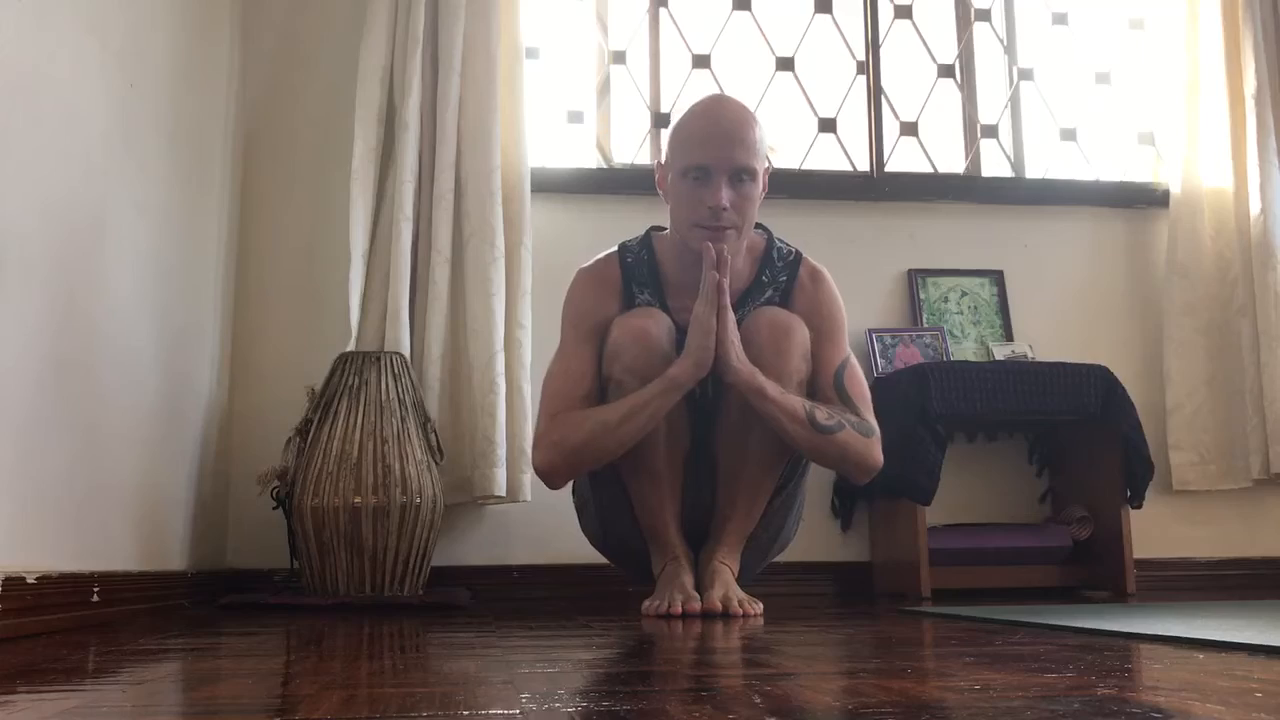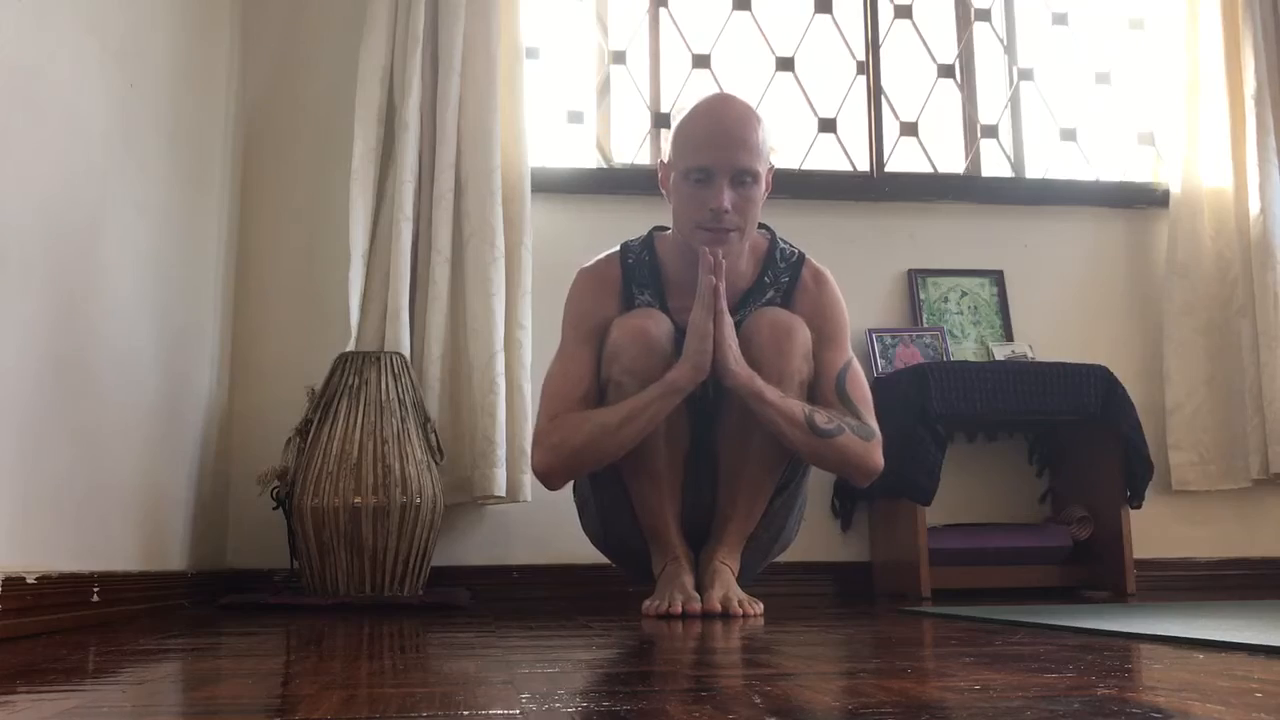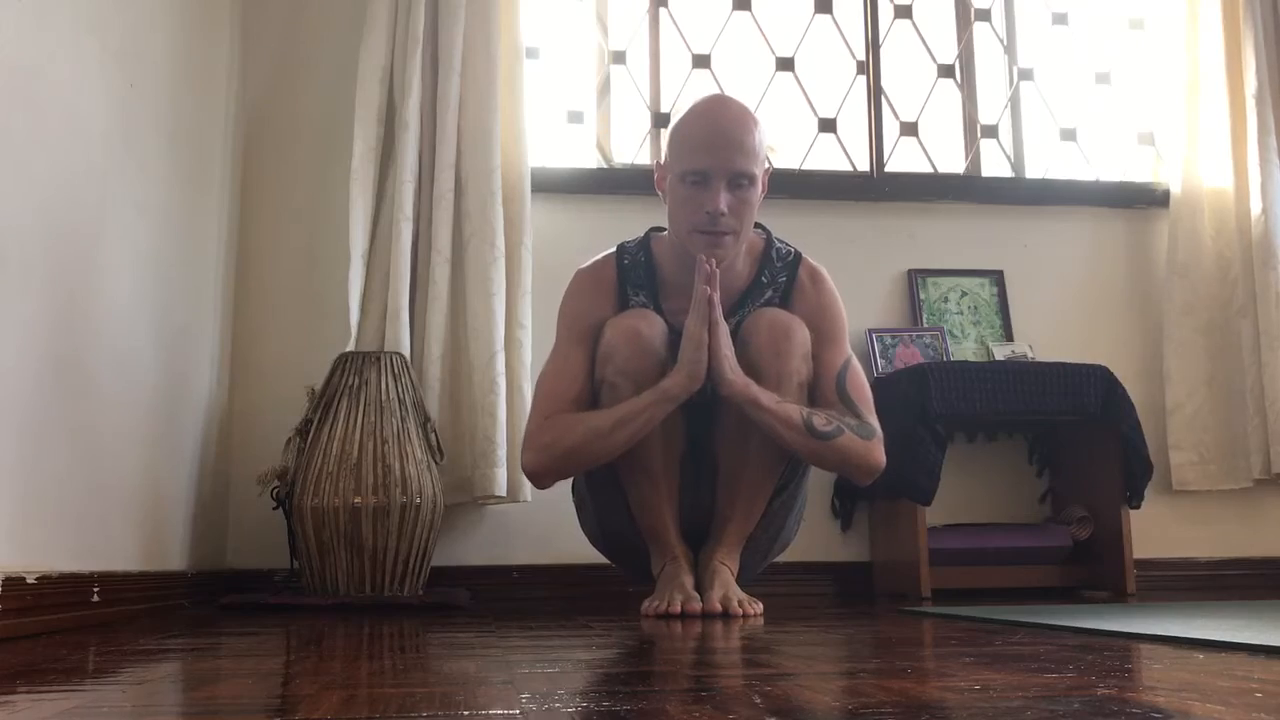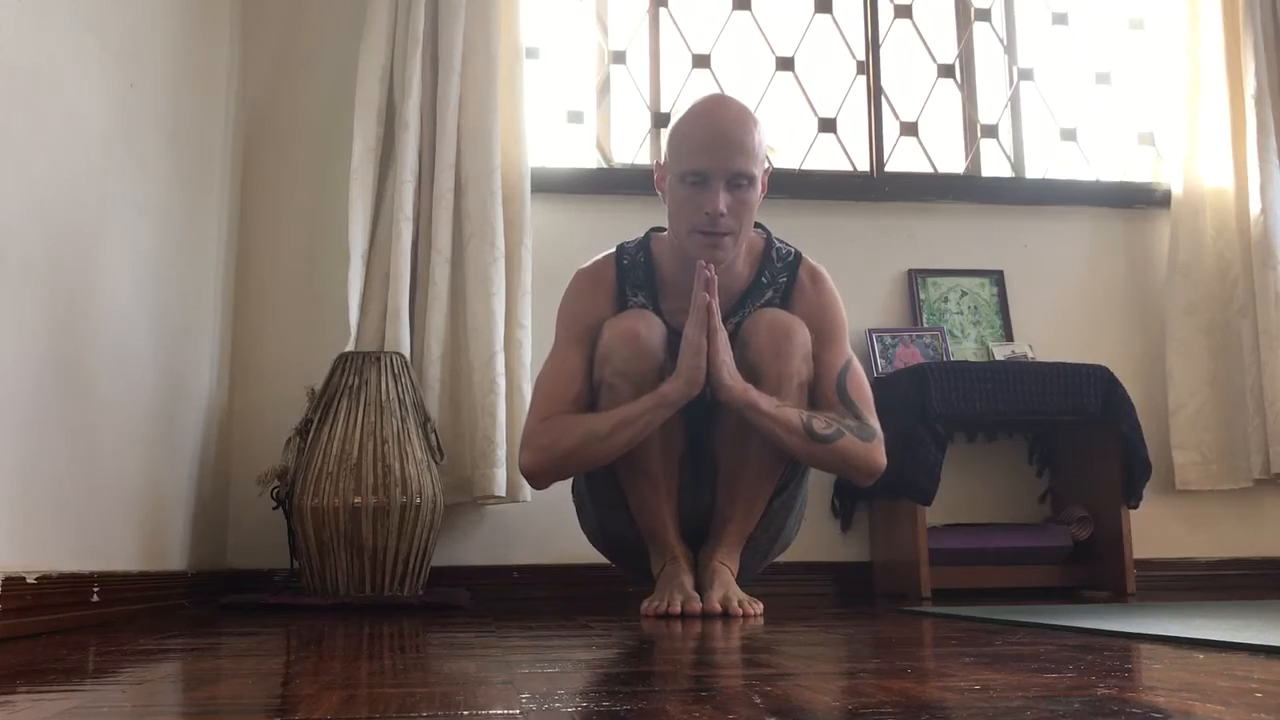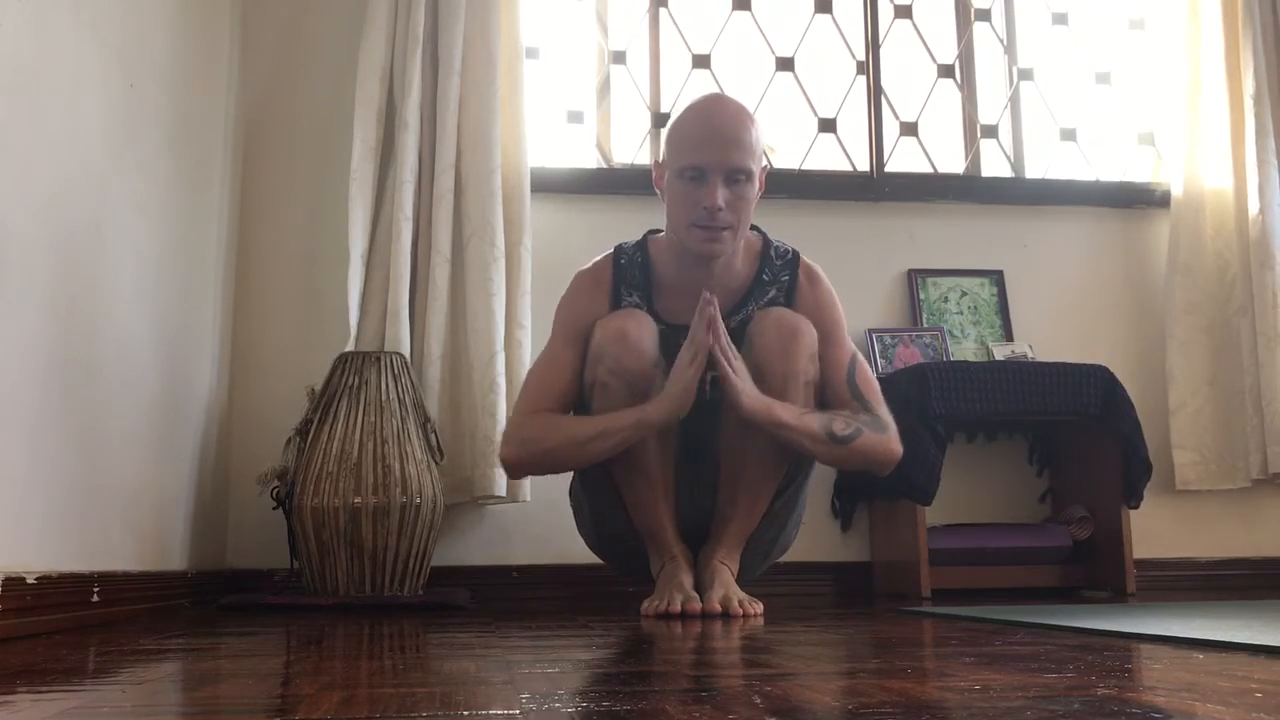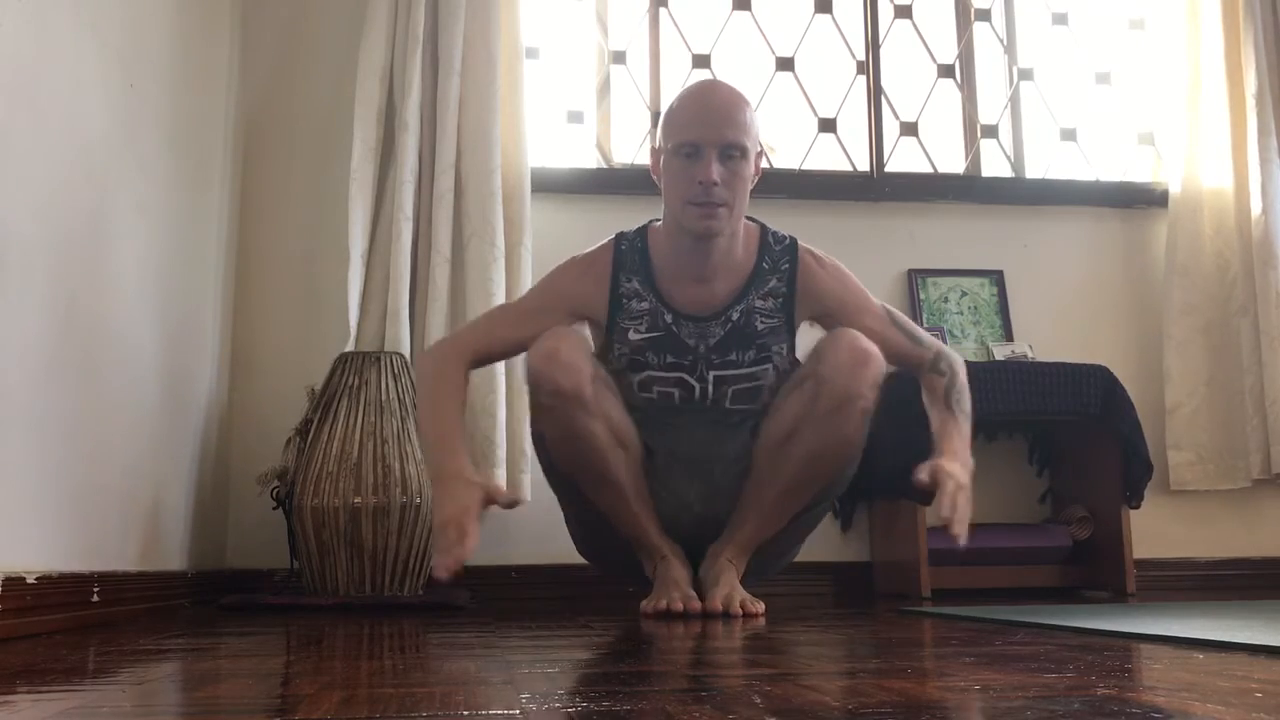
dt=0.4s
person 1, frame 1
left shoulder: (804, 285)
right shoulder: (604, 282)
left elbow: (865, 456)
right elbow: (551, 459)
left wrist: (744, 372)
right wrist: (683, 370)
left hip: (750, 520)
right hip: (635, 521)
left knee: (781, 331)
right knee: (638, 334)
left ankle: (723, 560)
right ankle: (670, 562)
person 1, frame 2
left shoulder: (806, 286)
right shoulder: (605, 282)
left elbow: (866, 458)
right elbow: (550, 460)
left wrist: (742, 375)
right wrist: (682, 374)
left hip: (751, 519)
right hip: (636, 518)
left knee: (782, 333)
right knee: (638, 333)
left ankle: (723, 560)
right ankle: (671, 561)
person 1, frame 3
left shoulder: (804, 285)
right shoulder: (601, 283)
left elbow: (868, 455)
right elbow: (540, 458)
left wrist: (739, 384)
right wrist: (676, 382)
left hip: (751, 519)
right hip: (635, 520)
left knee: (781, 331)
right knee: (630, 334)
left ankle: (722, 560)
right ankle: (669, 562)
person 1, frame 4
left shoulder: (804, 286)
right shoulder: (601, 284)
left elbow: (868, 456)
right elbow: (538, 458)
left wrist: (739, 389)
right wrist: (675, 389)
left hip: (751, 521)
right hip: (635, 520)
left knee: (780, 332)
right knee: (630, 334)
left ankle: (723, 560)
right ankle: (670, 561)
person 1, frame 5
left shoulder: (800, 285)
right shoulder: (600, 285)
left elbow: (883, 446)
right elbow: (519, 449)
left wrist: (757, 403)
right wrist: (658, 409)
left hip: (752, 521)
right hip: (632, 523)
left knee: (787, 331)
right knee: (622, 334)
left ankle: (722, 558)
right ankle: (668, 560)
person 1, frame 6
left shoulder: (801, 273)
right shoulder: (601, 273)
left elbow: (939, 363)
right elbow: (445, 358)
left wrist: (953, 455)
right wrist: (455, 476)
left hip: (756, 519)
right hip: (628, 521)
left knee: (854, 357)
right knee: (557, 355)
left ankle: (729, 560)
right ankle: (663, 559)
